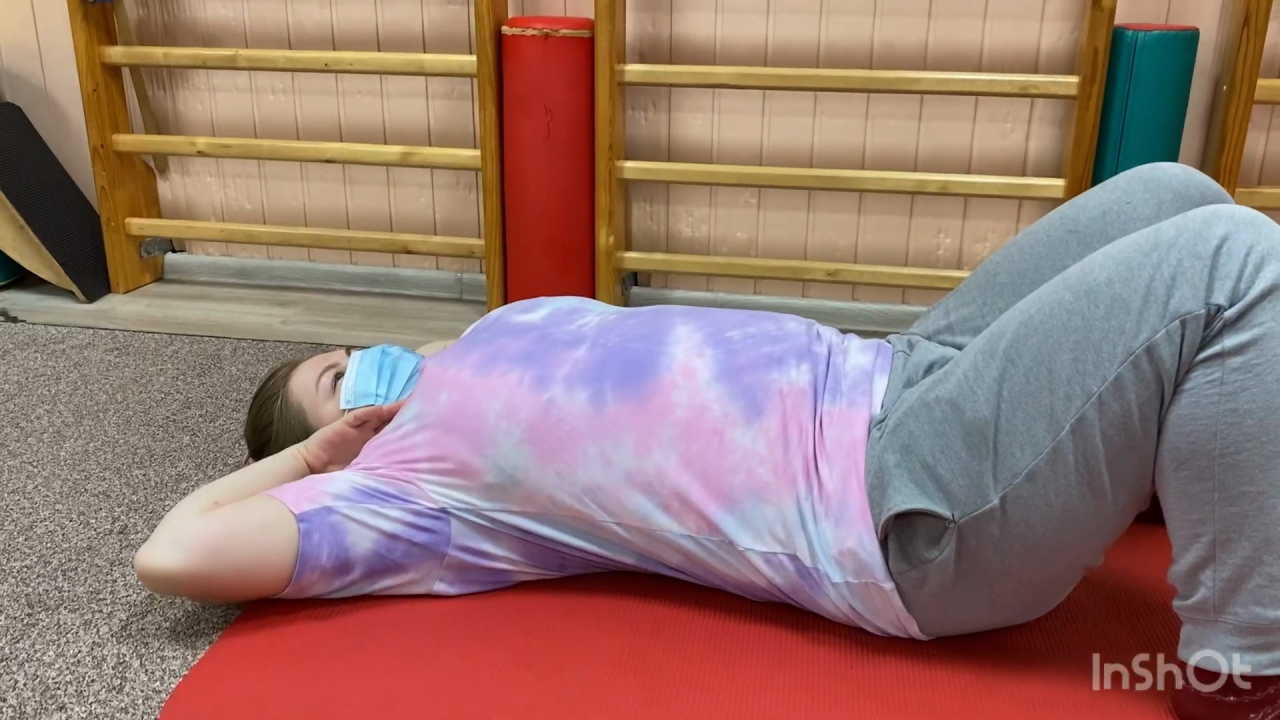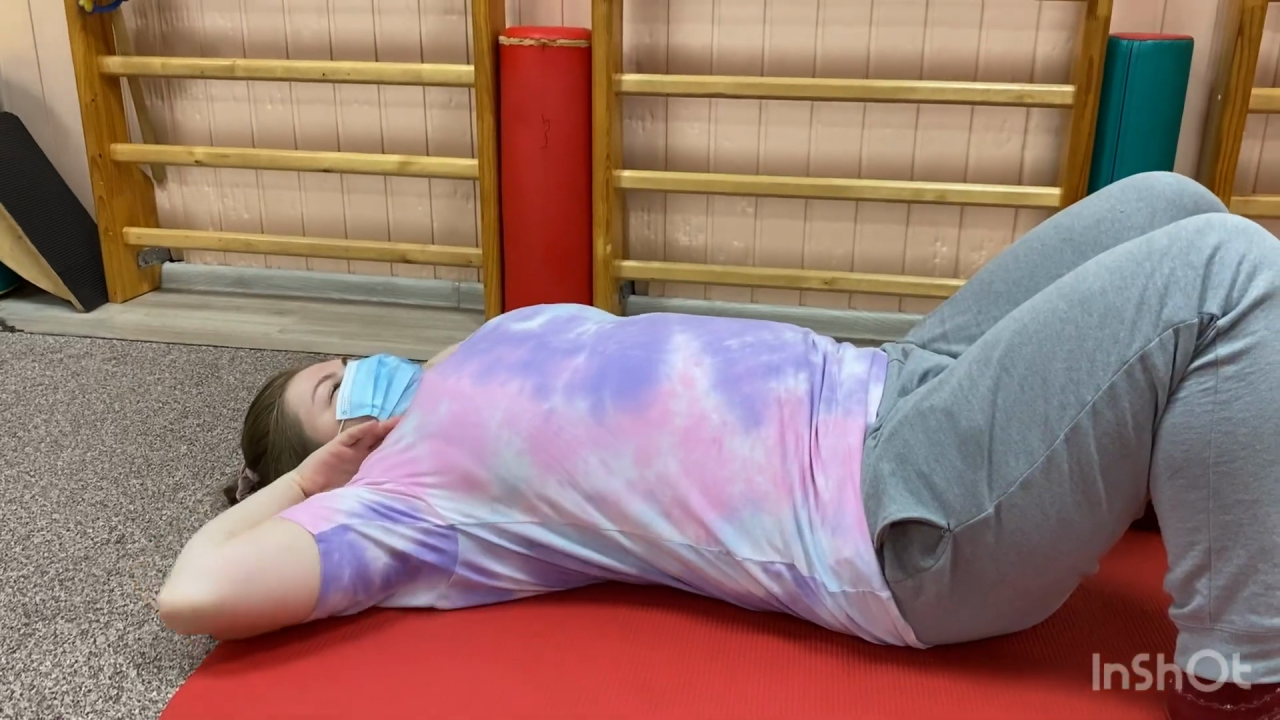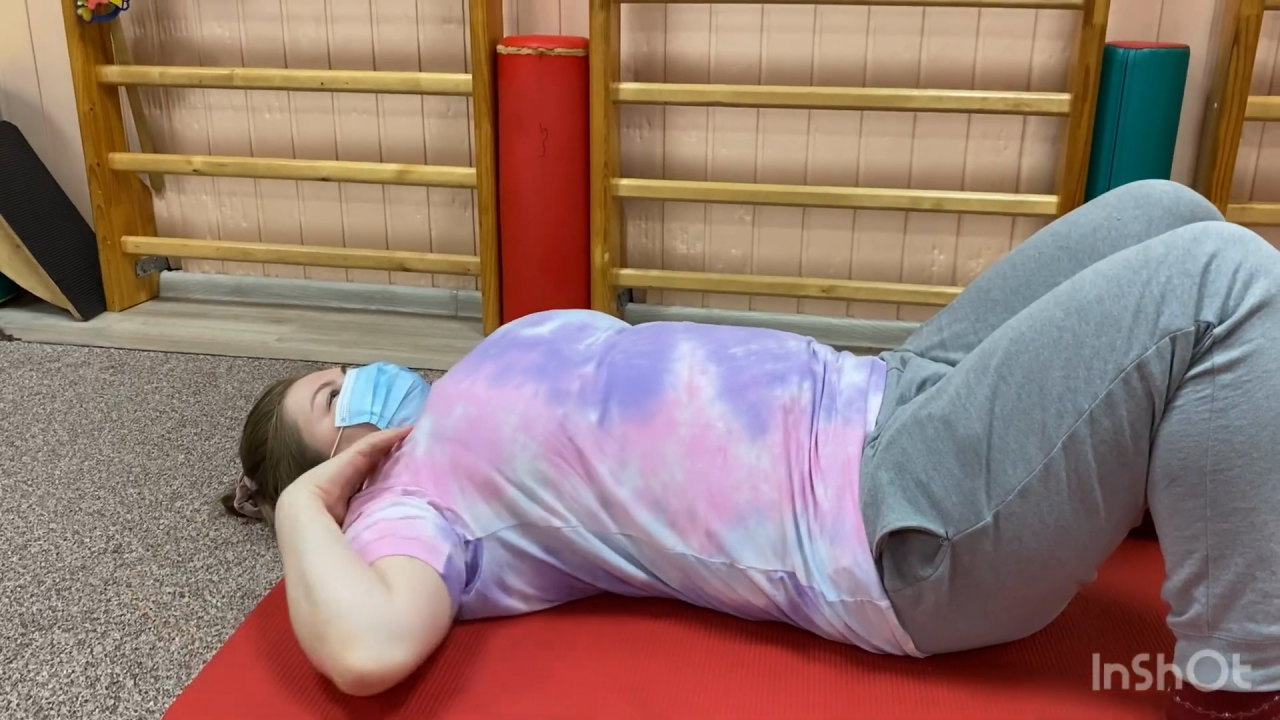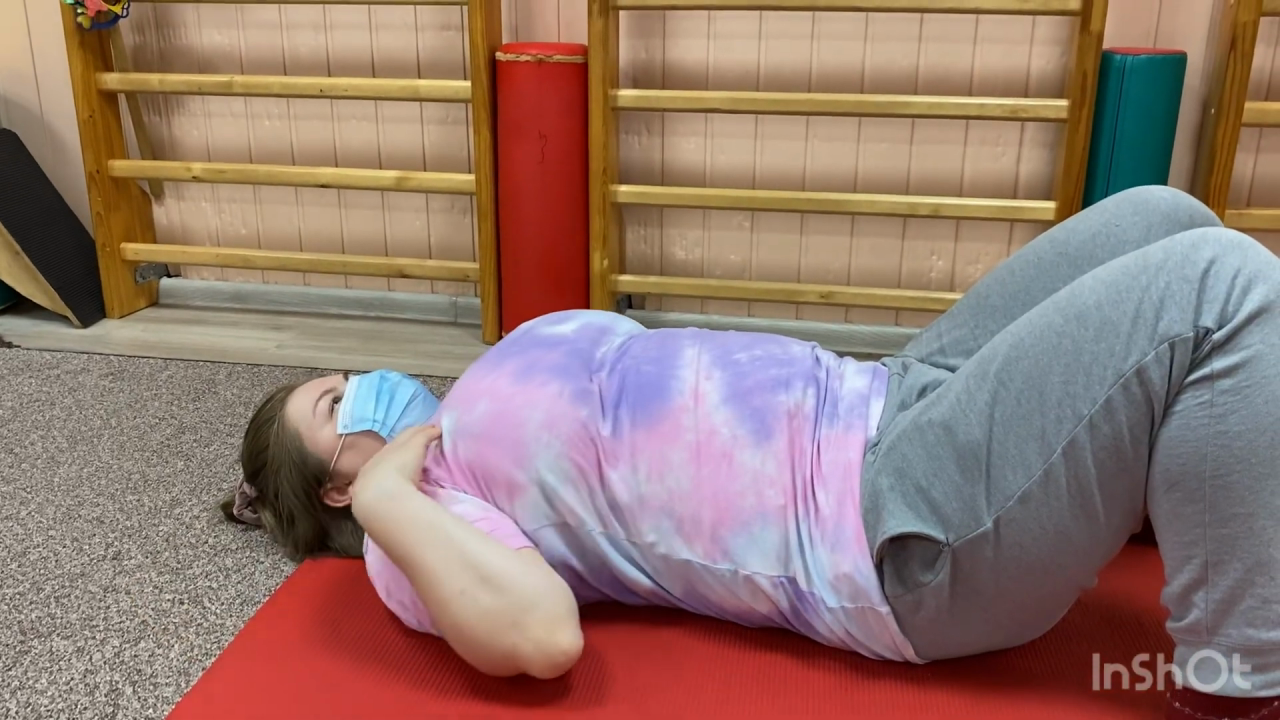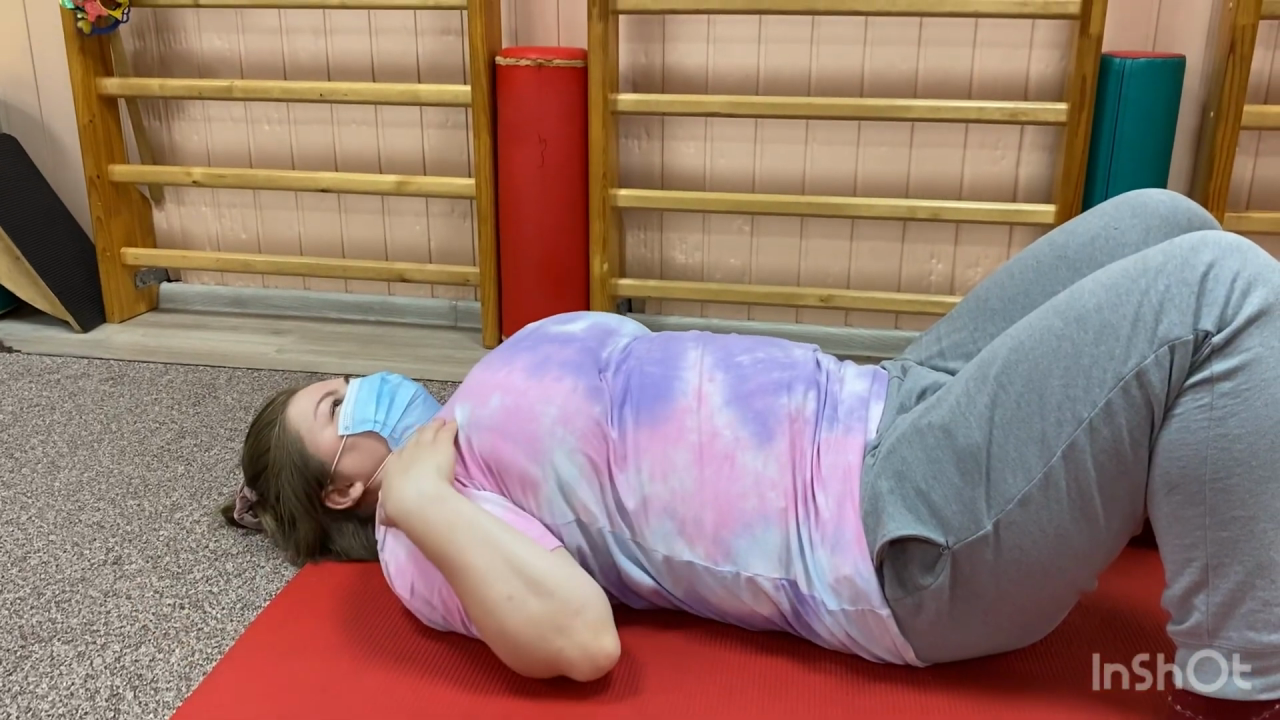
dt=0.4s
person 1, frame 1
left shoulder: (486, 358)
right shoulder: (410, 483)
right elbow: (173, 555)
right wrist: (300, 455)
left hip: (897, 383)
right hip: (914, 508)
left knee: (1173, 197)
person 1, frame 2
left shoulder: (462, 394)
right shoulder: (406, 494)
right elbow: (197, 595)
right wrist: (299, 482)
left hip: (886, 395)
right hip: (905, 517)
left knee: (1169, 207)
person 1, frame 3
left shoulder: (472, 411)
right shoulder: (409, 503)
right wrist: (302, 504)
left hip: (886, 402)
right hip: (906, 523)
left knee: (1163, 216)
person 1, frame 4
left shoulder: (482, 414)
right shoulder: (419, 515)
right elbow: (547, 635)
right wrist: (390, 499)
left hip: (887, 409)
right hip: (910, 530)
left knee: (1162, 220)
person 1, frame 5
left shoulder: (484, 416)
right shoulder: (425, 529)
right wrist: (413, 498)
left hip: (888, 411)
right hip: (910, 533)
left knee: (1159, 224)
